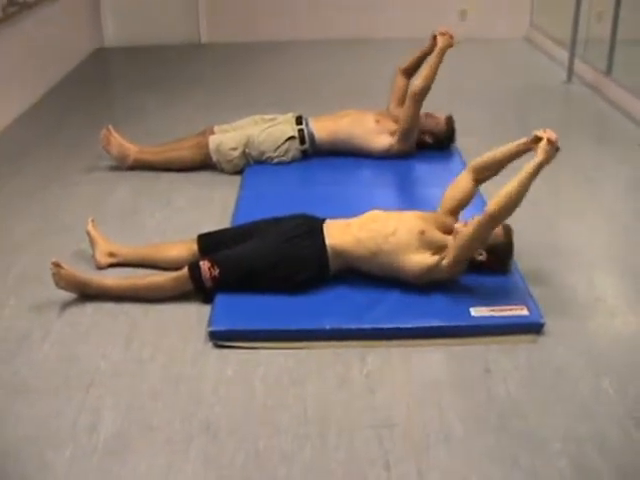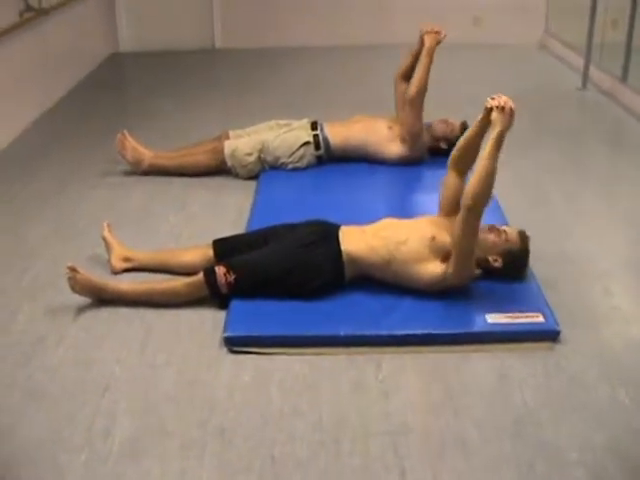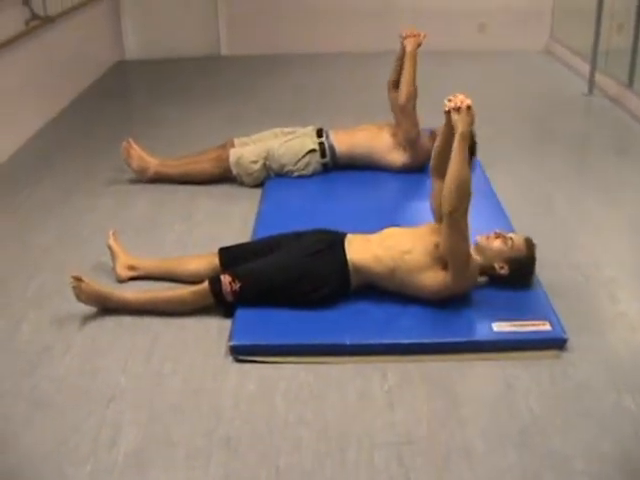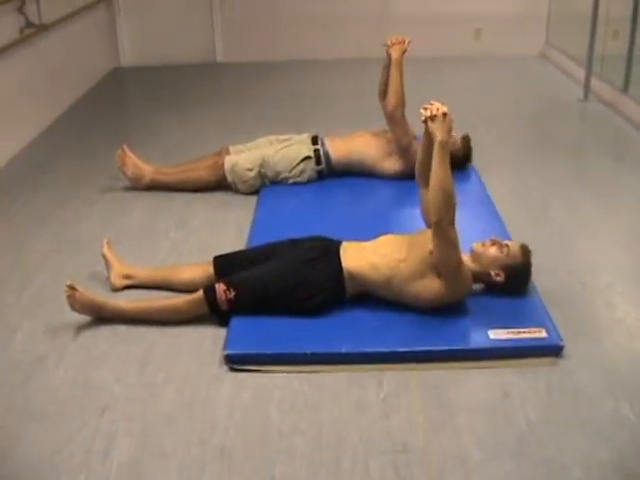
dt=0.4s
person 1, frame 1
left shoulder: (446, 263)
right shoulder: (443, 221)
left elbow: (492, 215)
right elbow: (476, 171)
left wrist: (537, 163)
right wrist: (526, 143)
left hip: (311, 260)
right hip: (312, 227)
left knee: (195, 275)
right knee: (198, 246)
left ankle: (96, 286)
right ankle: (114, 252)
person 1, frame 2
left shoulder: (456, 271)
right shoulder: (448, 228)
left elbow: (474, 204)
right elbow: (457, 169)
left wrist: (497, 135)
right wrist: (482, 123)
left hip: (323, 267)
right hip: (325, 233)
left knee: (210, 280)
right knee: (213, 252)
left ankle: (110, 291)
right ankle: (129, 256)
person 1, frame 3
left shoulder: (461, 278)
right shoulder: (450, 240)
left elbow: (456, 211)
right elbow: (439, 178)
left wrist: (463, 136)
right wrist: (449, 127)
left hip: (329, 276)
right hip: (332, 242)
left knee: (216, 289)
right knee: (219, 261)
left ankle: (115, 299)
right ankle: (133, 264)
person 1, frame 4
left shoulder: (455, 285)
right shoulder: (450, 253)
left elbow: (444, 220)
right elbow: (426, 188)
left wrist: (442, 144)
right wrist: (430, 138)
left hip: (324, 284)
right hip: (327, 249)
left knee: (210, 298)
right knee: (214, 269)
left ankle: (109, 308)
right ankle: (128, 273)
person 2, frame 1
left shoulder: (400, 142)
right shoulder: (394, 119)
left elbow: (416, 94)
right elbow: (404, 75)
left wrist: (440, 52)
right wrist: (431, 49)
left hip: (295, 141)
right hip: (294, 123)
left knee: (210, 150)
right knee: (212, 134)
left ankle: (134, 157)
right ankle: (137, 152)
person 2, frame 2
left shoulder: (414, 146)
right shoulder: (407, 128)
left elbow: (415, 96)
right elbow: (402, 81)
left wrist: (430, 50)
right wrist: (421, 46)
left hip: (310, 146)
right hip: (310, 129)
left knee: (224, 155)
right knee: (227, 139)
left ankle: (149, 162)
right ankle: (152, 156)
person 2, frame 3
left shoulder: (417, 153)
right shoulder: (413, 137)
left elbow: (404, 103)
right elbow: (394, 89)
left wrist: (412, 53)
right wrist: (404, 52)
left hip: (316, 154)
right hip: (316, 137)
left knee: (230, 163)
right knee: (231, 147)
left ankle: (155, 171)
right ankle: (158, 164)
person 2, frame 4
left shoulder: (409, 160)
right shoulder: (408, 143)
left elbow: (394, 110)
right elbow: (385, 100)
left wrist: (397, 60)
right wrist: (390, 59)
left hip: (310, 161)
right hip: (309, 143)
left knee: (226, 170)
right knee: (225, 154)
left ankle: (150, 178)
right ankle: (153, 171)
